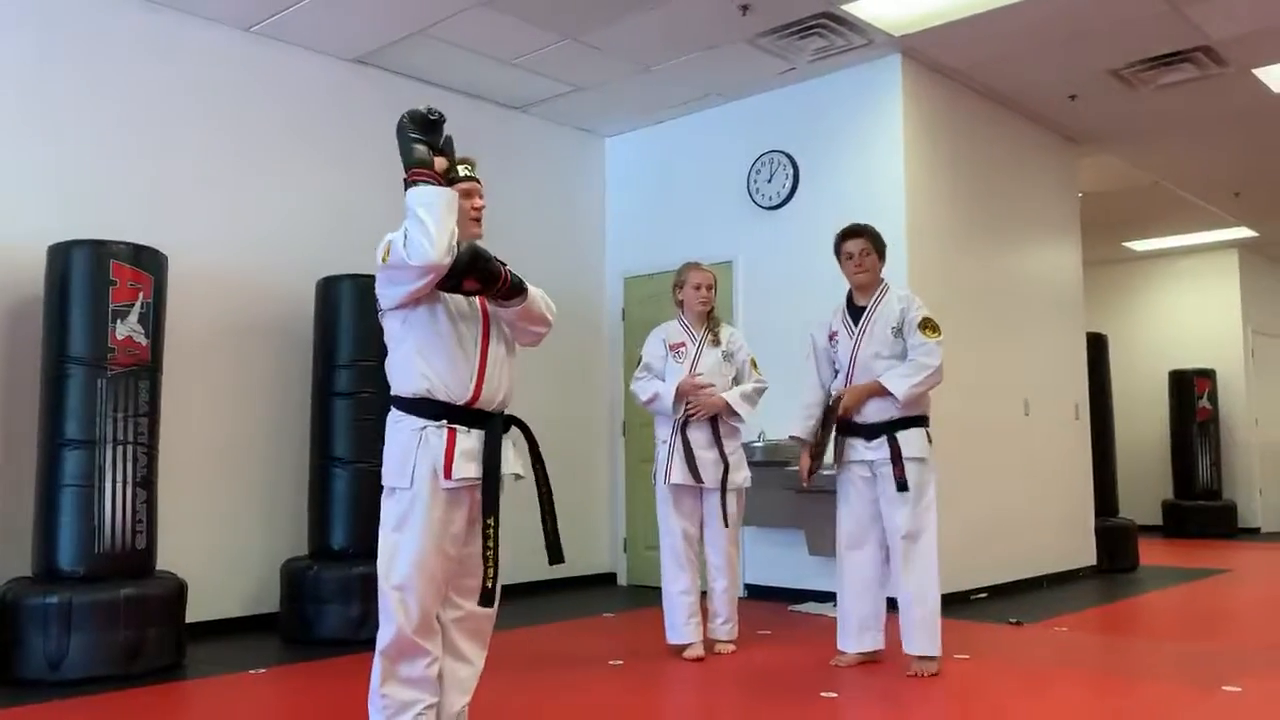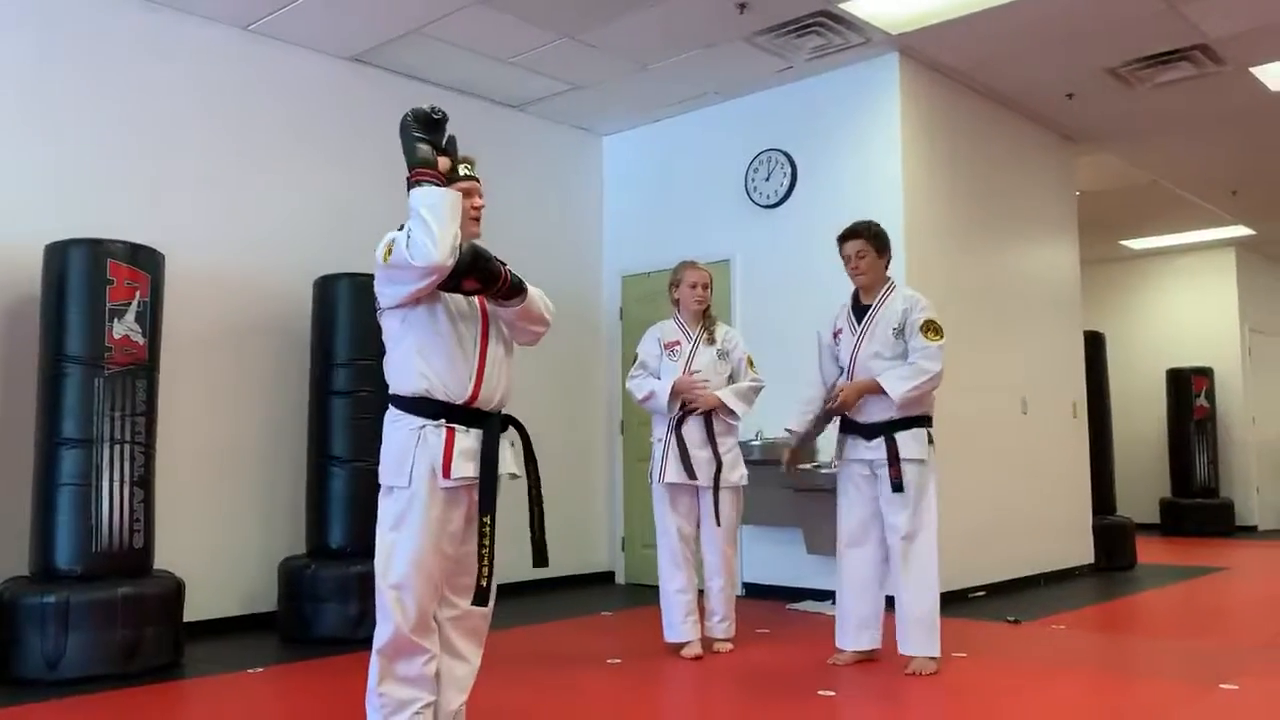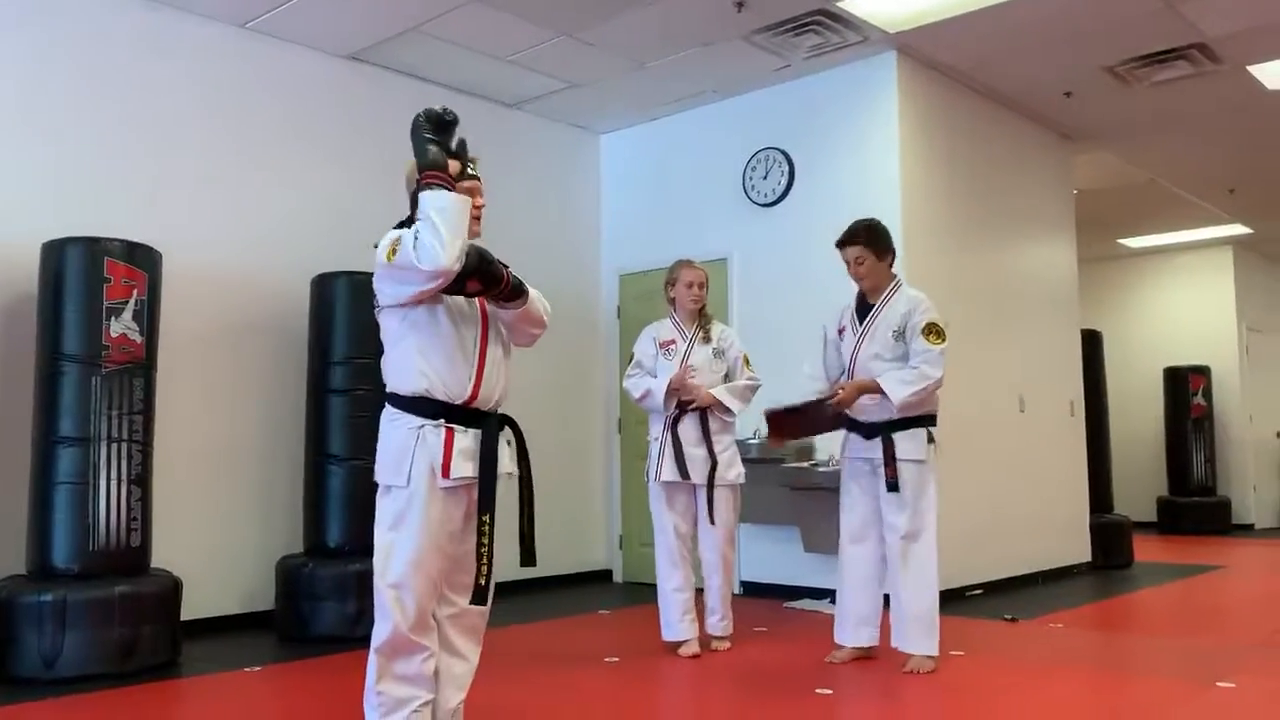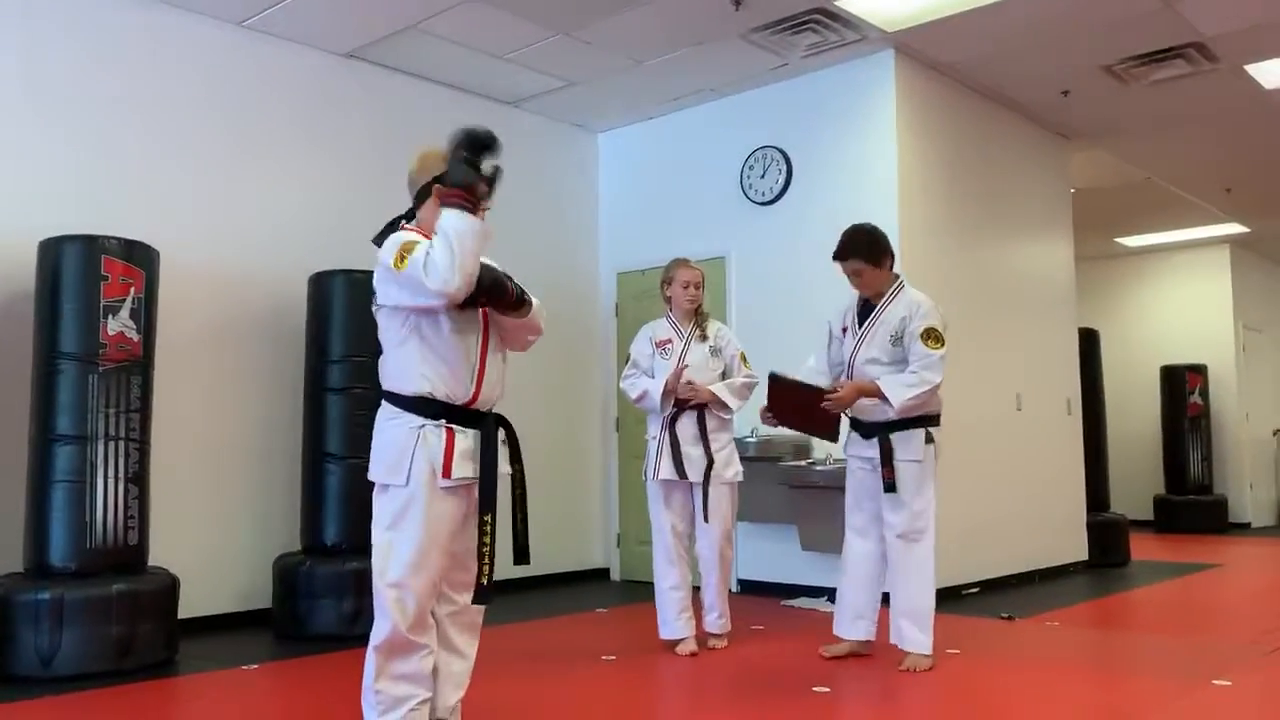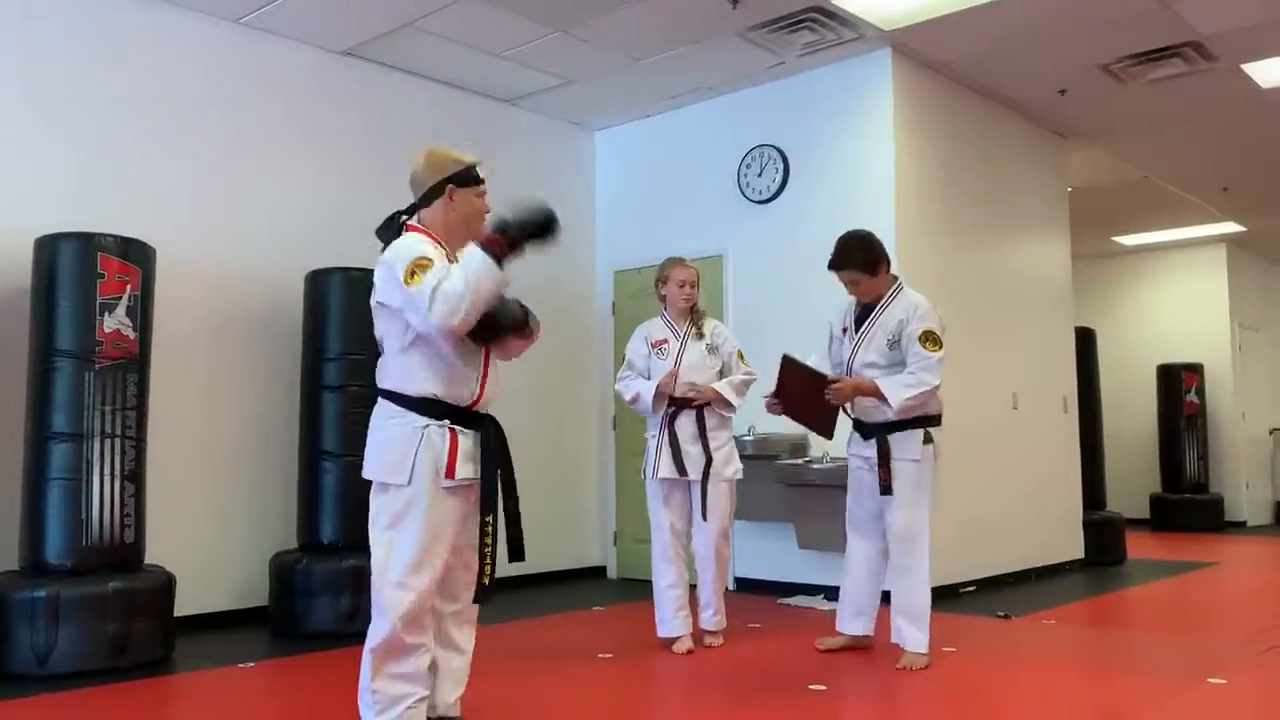
dt=0.1s
person 1, frame 1
left shoulder: (483, 272)
right shoulder: (400, 258)
left elbow: (539, 324)
right elbow: (430, 258)
left wrist: (498, 281)
right wrist: (425, 171)
left hip: (486, 449)
right hip: (428, 448)
left knee: (471, 599)
right knee: (414, 597)
person 1, frame 2
left shoulder: (475, 264)
right shoulder: (398, 254)
left elbow: (536, 322)
right elbow: (432, 258)
left wrist: (497, 279)
right wrist: (428, 170)
left hip: (481, 448)
right hip: (426, 446)
left knee: (469, 597)
right knee: (413, 595)
person 1, frame 3
left shoulder: (477, 266)
right shoulder: (398, 252)
left elbow: (533, 324)
right elbow: (438, 262)
left wrist: (498, 282)
right wrist: (436, 171)
left hip: (478, 447)
right hip: (424, 445)
left knee: (466, 595)
right knee: (411, 594)
person 1, frame 4
left shoulder: (463, 257)
right shoulder: (402, 249)
left elbow: (524, 332)
right elbow: (443, 283)
left wrist: (508, 297)
right wrist: (462, 201)
left hip: (466, 446)
right hip: (420, 444)
left knee: (460, 591)
right knee: (410, 590)
person 1, frame 5
left shoulder: (456, 264)
right shoulder: (406, 254)
left elbow: (503, 339)
right elbow: (445, 312)
left wrist: (512, 319)
right wrist: (499, 244)
left hip: (461, 446)
right hip: (418, 444)
left knee: (458, 588)
right knee: (408, 590)
person 2, frame 1
left shoulder: (907, 306)
right shoulder: (832, 323)
left elbow: (928, 366)
right elbow: (819, 388)
left wrist: (868, 388)
right wrist: (807, 445)
left hip: (902, 440)
right hip: (853, 444)
left knee: (910, 537)
right knee: (856, 541)
left ankle: (922, 646)
right ankle: (862, 640)
person 2, frame 2
left shoulder: (912, 306)
right shoulder: (841, 319)
left elbow: (928, 368)
right elbow: (826, 385)
left wrist: (865, 387)
right wrist: (802, 433)
left hip: (904, 438)
right hip: (857, 442)
left knee: (910, 537)
right knee: (855, 540)
left ankle: (922, 646)
right ankle: (859, 639)
person 2, frame 3
left shoulder: (915, 306)
right shoulder: (843, 317)
left elbow: (929, 373)
right elbow: (831, 381)
left wrist: (864, 386)
left hip: (905, 439)
right hip: (858, 441)
left knee: (909, 536)
right knee: (857, 536)
left ankle: (921, 644)
right ankle: (857, 637)
person 2, frame 4
left shoulder: (917, 308)
right shoulder: (847, 314)
left elbow: (927, 377)
right elbow: (832, 373)
left wrist: (865, 389)
left hip: (907, 438)
right hip: (862, 439)
left knee: (909, 533)
right knee: (860, 534)
left ankle: (916, 642)
right ankle: (856, 633)
person 2, frame 5
left shoulder: (915, 310)
right shoulder: (847, 316)
left elbow: (926, 378)
right elbow: (835, 374)
left wrist: (865, 387)
left hip: (907, 438)
right hip: (864, 439)
left knee: (906, 534)
right knee: (862, 532)
left ankle: (914, 641)
right ankle: (856, 627)
person 3, frame 1
left shoulder: (730, 337)
right shoulder: (662, 336)
left elbow: (755, 385)
right elbow: (641, 385)
left wrist: (723, 401)
right wrist: (678, 391)
left hip: (722, 446)
right hip: (677, 447)
left knee: (723, 542)
right knee: (680, 543)
left ankle: (723, 629)
right ankle: (688, 633)
person 3, frame 2
left shoulder: (726, 336)
right shoulder: (658, 335)
left elbow: (751, 384)
right elbow: (637, 383)
left wrist: (719, 398)
right wrist: (672, 389)
left hip: (718, 444)
right hip: (673, 445)
left knee: (721, 541)
right knee: (676, 541)
left ankle: (720, 628)
right ankle: (687, 632)
person 3, frame 3
left shoulder: (722, 335)
right shoulder: (654, 334)
left elbow: (748, 382)
right elbow: (633, 382)
left wrist: (714, 395)
right wrist: (668, 387)
left hip: (715, 442)
right hip: (670, 444)
left knee: (718, 539)
right knee: (673, 540)
left ankle: (718, 626)
right ankle: (684, 631)
person 3, frame 4
left shoulder: (718, 333)
right shoulder: (651, 334)
left elbow: (746, 380)
right elbow: (631, 381)
left wrist: (714, 392)
right wrist: (663, 387)
left hip: (713, 440)
right hip: (668, 441)
left knee: (716, 536)
right knee: (671, 538)
left ankle: (716, 623)
right ankle: (681, 628)
person 3, frame 5
left shoulder: (715, 331)
right shoulder: (647, 333)
left elbow: (744, 376)
right elbow: (626, 382)
left wrist: (717, 391)
right wrist: (656, 390)
left hip: (711, 438)
right hip: (667, 440)
left knee: (713, 534)
right knee: (669, 536)
left ankle: (712, 621)
right ankle: (678, 626)
